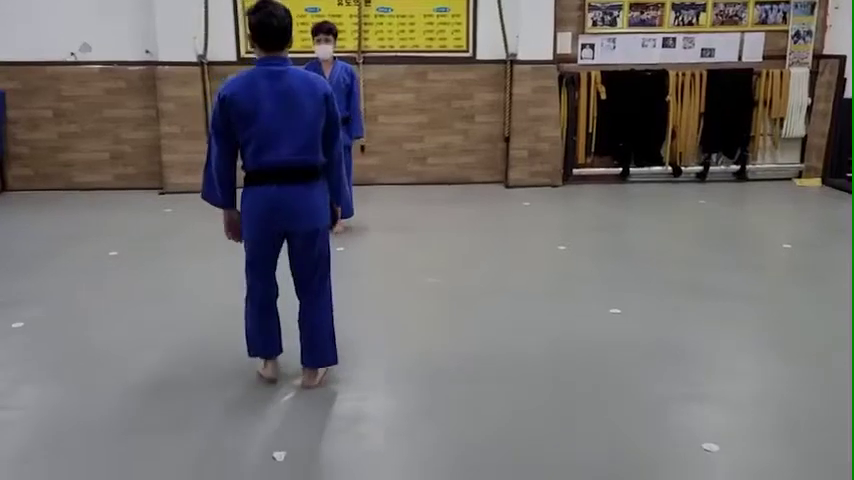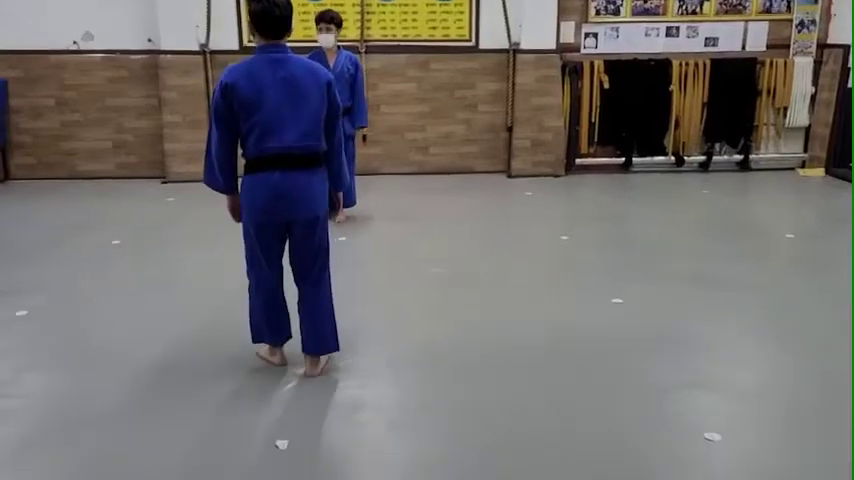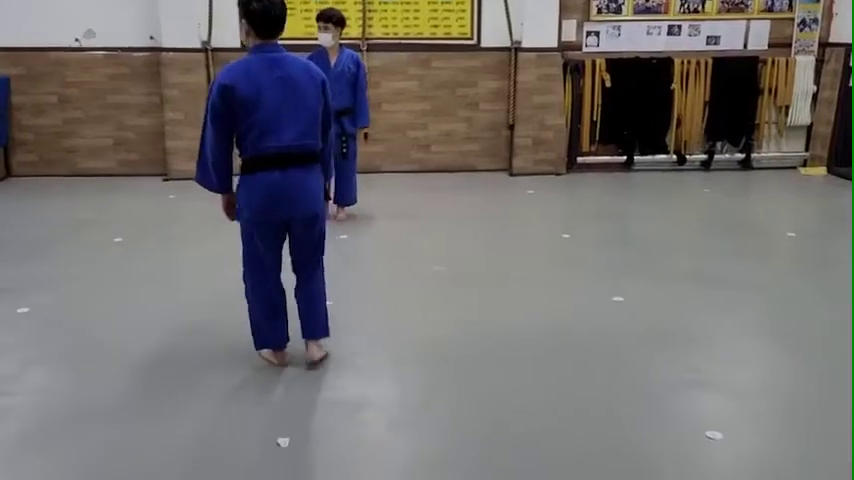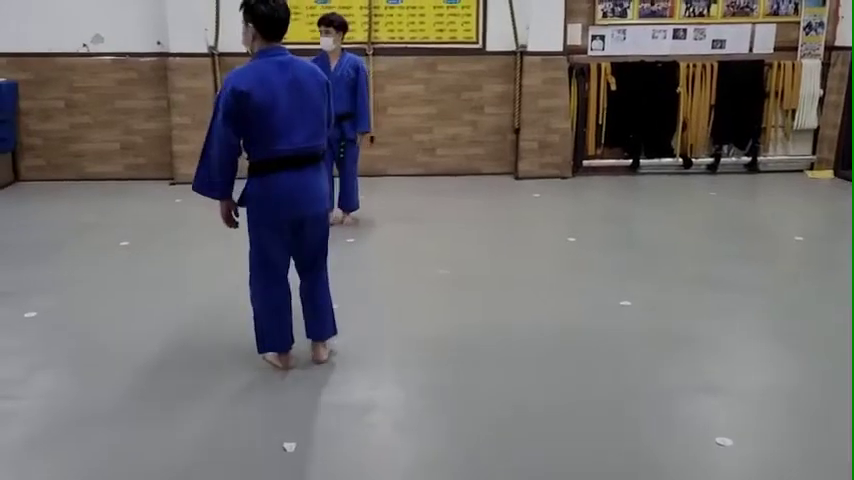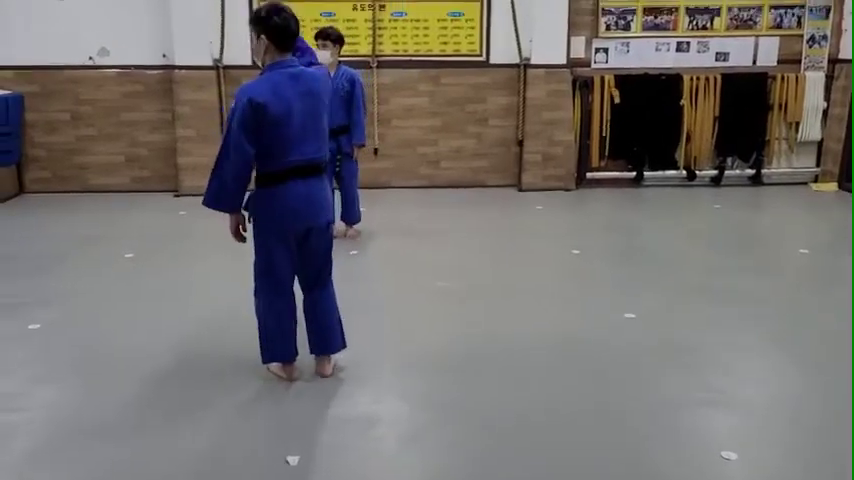
dt=0.2s
person 1, frame 1
left shoulder: (232, 91)
right shoulder: (318, 87)
left elbow: (221, 154)
right elbow: (333, 150)
left wrist: (227, 207)
right wrist: (336, 200)
left hip: (260, 198)
right hip: (309, 196)
left knee: (260, 283)
right knee: (313, 284)
left ankle: (267, 358)
right ankle: (314, 365)
person 1, frame 2
left shoulder: (233, 78)
right shoulder: (319, 75)
left elbow: (222, 141)
right elbow: (334, 137)
left wrist: (230, 191)
right wrist: (337, 186)
left hip: (261, 186)
right hip: (309, 183)
left knee: (264, 270)
right knee: (313, 273)
left ankle: (274, 344)
right ankle: (315, 354)
person 1, frame 3
left shoulder: (230, 78)
right shoulder: (312, 72)
left elbow: (217, 140)
right elbow: (326, 133)
left wrist: (224, 189)
right wrist: (323, 176)
left hip: (259, 185)
right hip: (306, 181)
left knee: (262, 269)
right knee: (309, 265)
left ankle: (274, 346)
right ankle: (314, 341)
person 1, frame 4
left shoulder: (239, 82)
right shoulder: (314, 73)
left elbow: (223, 144)
left wrist: (223, 196)
left hip: (268, 188)
right hip: (313, 182)
left knee: (269, 272)
right knee: (314, 267)
left ankle: (279, 350)
right ankle: (320, 342)
person 1, frame 5
left shoulder: (252, 94)
right shoulder: (318, 80)
left elbow: (237, 157)
left wrist: (233, 209)
left hip: (276, 200)
right hip: (317, 193)
left knee: (274, 283)
right knee: (318, 278)
left ankle: (284, 361)
right ankle: (325, 356)
person 2, frame 1
left shoulder: (347, 71)
right shoulder: (307, 72)
left elbow: (354, 105)
left wrist: (355, 133)
left hip: (340, 133)
left ankle: (339, 217)
person 2, frame 2
left shoulder: (351, 61)
right shoulder: (311, 61)
left elbow: (358, 94)
left wrist: (359, 123)
left hip: (343, 122)
left knee: (344, 165)
left ankle: (340, 207)
person 2, frame 3
left shoulder: (353, 59)
right shoulder: (313, 60)
left elbow: (360, 94)
left wrist: (361, 123)
left hip: (344, 122)
left knee: (345, 165)
left ankle: (341, 205)
person 2, frame 4
left shoulder: (355, 64)
right shoulder: (315, 64)
left elbow: (362, 99)
left wrist: (362, 129)
left hip: (346, 127)
left knee: (348, 171)
left ankle: (346, 210)
person 2, frame 5
left shoulder: (351, 77)
left elbow: (358, 112)
left wrist: (357, 142)
left hip: (343, 140)
left knee: (348, 185)
left ankle: (350, 223)
